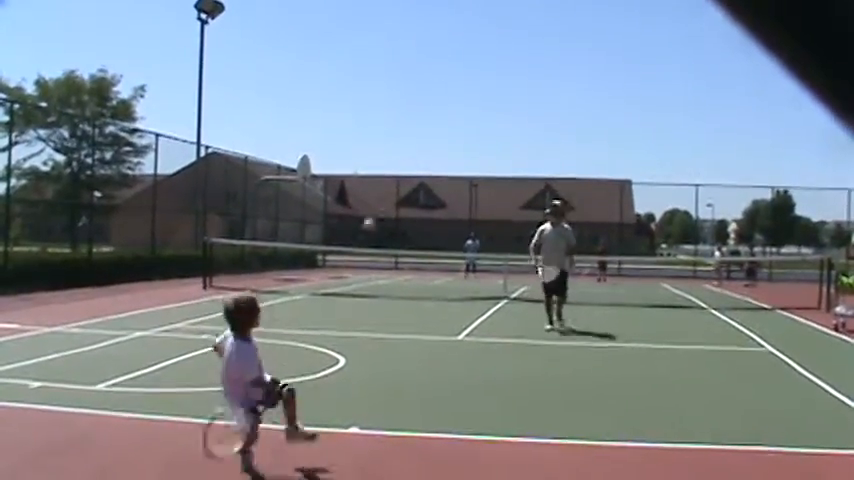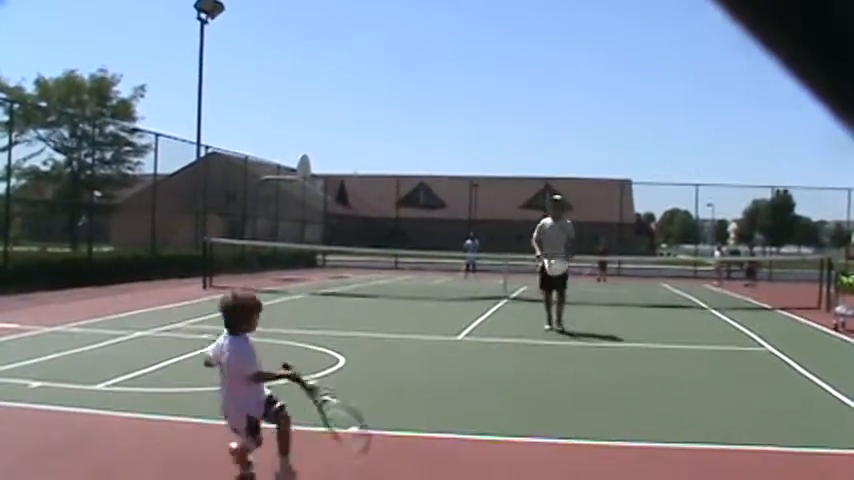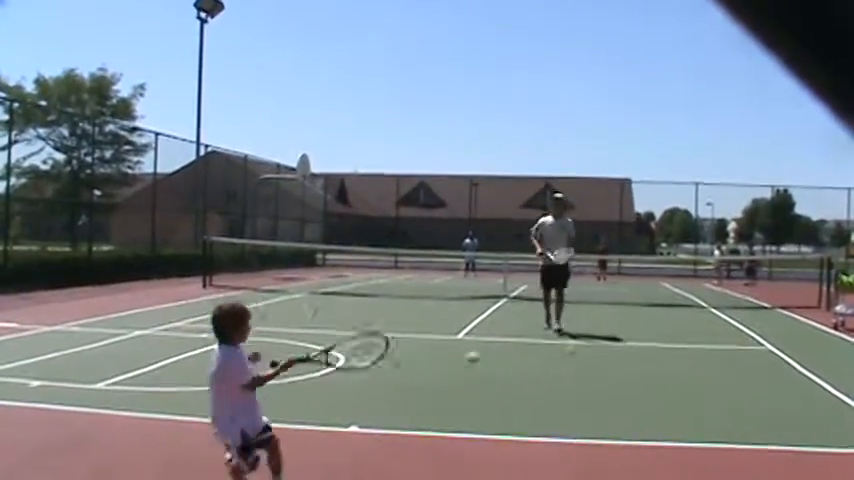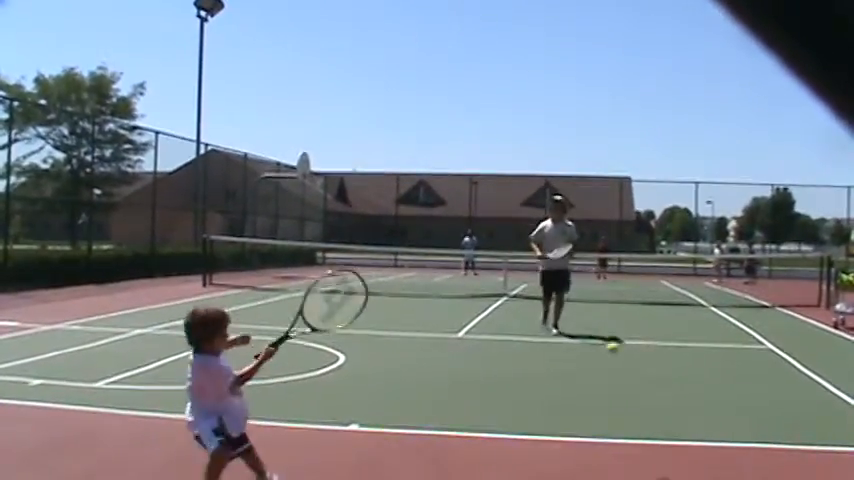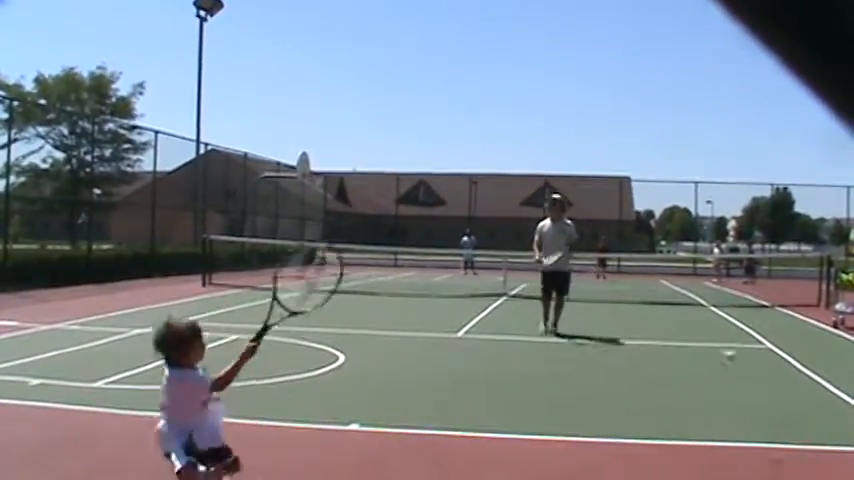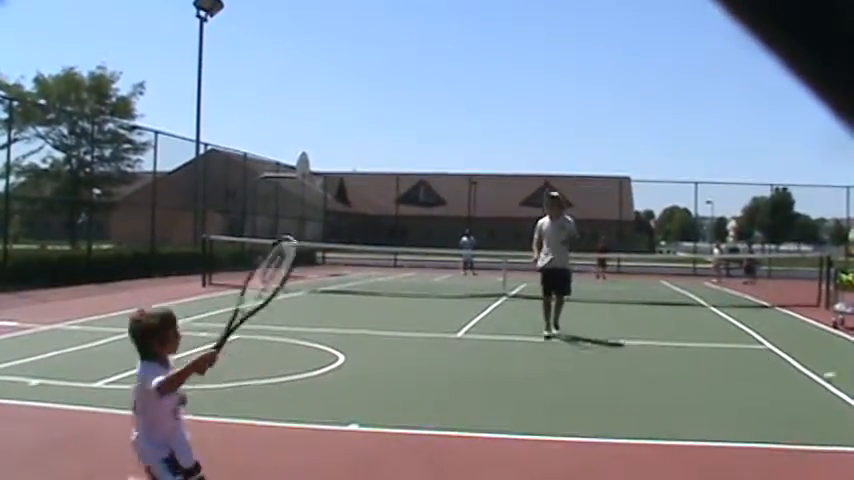
dt=0.1s
person 1, frame 1
left shoulder: (230, 336)
right shoulder: (243, 351)
left elbow: (217, 347)
right elbow: (255, 381)
right wrist: (274, 388)
left hip: (254, 384)
right hip: (243, 394)
left knee: (288, 393)
right knee: (252, 430)
left ankle: (293, 430)
right ankle: (245, 454)
person 1, frame 2
left shoulder: (225, 339)
right shoulder: (241, 347)
left elbow: (209, 361)
right elbow: (256, 376)
right wrist: (284, 375)
left hip: (256, 396)
right hip: (241, 405)
left knee: (284, 421)
right knee: (250, 444)
person 1, frame 3
left shoulder: (227, 349)
right shoulder: (231, 359)
right elbow: (251, 383)
left wrist: (248, 360)
right wrist: (281, 369)
left hip: (246, 415)
right hip: (233, 420)
left knee: (273, 444)
right knee: (246, 465)
right ankle: (234, 464)
person 1, frame 4
left shoulder: (209, 353)
right shoulder: (207, 365)
right elbow: (237, 381)
left wrist: (234, 341)
right wrist: (262, 359)
left hip: (225, 413)
right hip: (206, 417)
left knee: (248, 453)
right knee: (222, 454)
person 1, frame 5
left shoulder: (186, 368)
right shoulder: (180, 378)
right elbow: (215, 386)
right wrist: (242, 359)
left hip: (200, 429)
right hip: (179, 434)
left knee: (232, 465)
person 1, frame 6
left shoulder: (160, 363)
right shoulder: (150, 373)
right elbow: (163, 388)
right wrist: (194, 365)
left hip: (171, 436)
right hip: (157, 448)
person 2, frame 1
left shoulder: (567, 230)
right shoulder: (543, 229)
left elbow: (571, 247)
right elbow: (533, 246)
left wrist: (571, 259)
right wrist: (534, 259)
left hip: (561, 268)
right hip: (546, 268)
left knee: (562, 295)
right knee: (548, 296)
left ankle: (559, 313)
right ankle: (550, 321)
person 2, frame 2
left shoulder: (567, 224)
right shoulder: (544, 223)
left elbow: (570, 242)
right elbow: (535, 239)
left wrist: (570, 254)
right wrist: (538, 251)
right hip: (546, 262)
left knee: (561, 293)
right knee: (547, 292)
left ankle: (559, 321)
right ankle: (549, 320)
person 2, frame 3
left shoulder: (568, 223)
right shoulder: (544, 221)
left elbow: (571, 240)
right elbow: (533, 235)
right wrist: (538, 248)
left hip: (562, 262)
right hip: (547, 262)
left knee: (560, 291)
right knee: (546, 291)
left ankle: (557, 321)
right ankle: (548, 316)
person 2, frame 4
left shoulder: (569, 227)
right shoulder: (544, 226)
left elbow: (573, 244)
right elbow: (532, 240)
left wrist: (571, 253)
right wrist: (538, 251)
left hip: (562, 266)
right hip: (546, 265)
left knee: (559, 295)
right knee: (546, 295)
left ankle: (555, 325)
right ankle: (545, 313)
person 2, frame 5
left shoulder: (568, 226)
right shoulder: (542, 225)
left elbow: (574, 242)
right elbow: (537, 242)
left wrist: (569, 252)
right wrist: (537, 254)
left hip: (562, 267)
right hip: (547, 266)
left knee: (560, 297)
right knee: (546, 295)
left ankle: (554, 324)
right ankle: (545, 321)
person 2, frame 6
left shoulder: (568, 222)
right shoulder: (542, 222)
left elbow: (574, 238)
right elbow: (536, 241)
left wrist: (568, 242)
right wrist: (536, 253)
left hip: (562, 265)
right hip: (546, 264)
left knee: (560, 296)
right knee: (546, 296)
left ankle: (555, 322)
right ankle: (548, 328)
